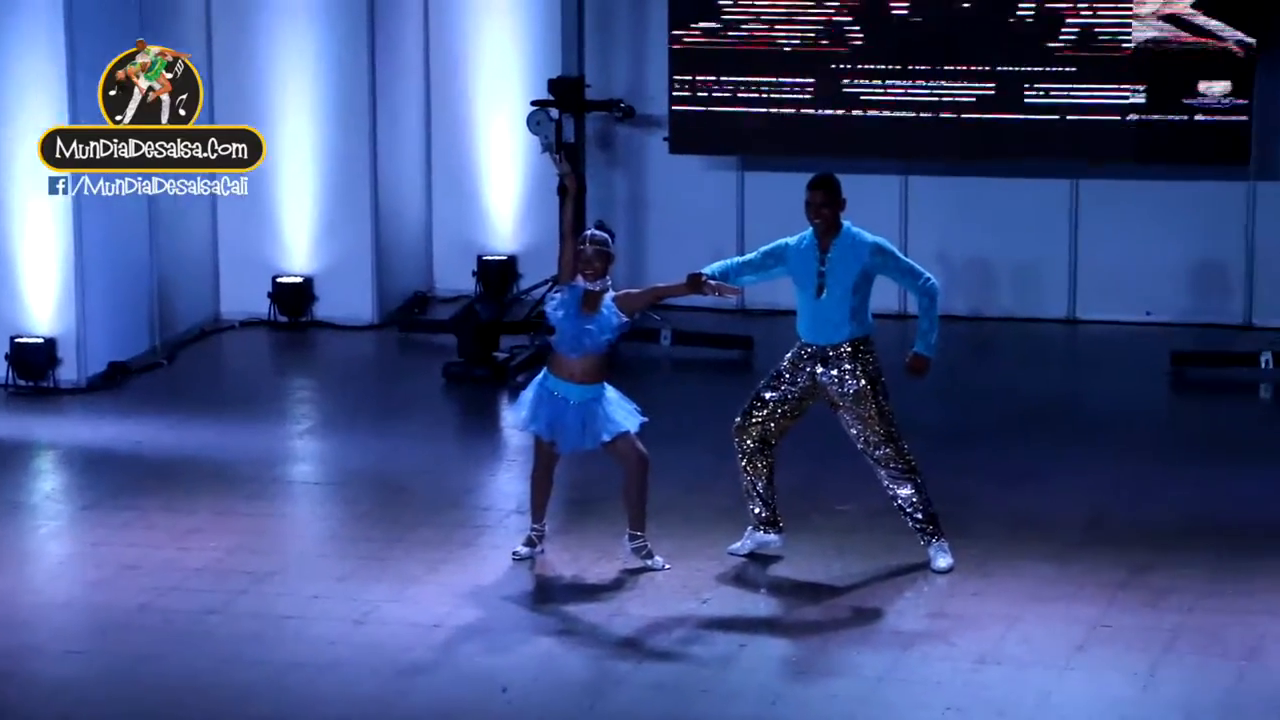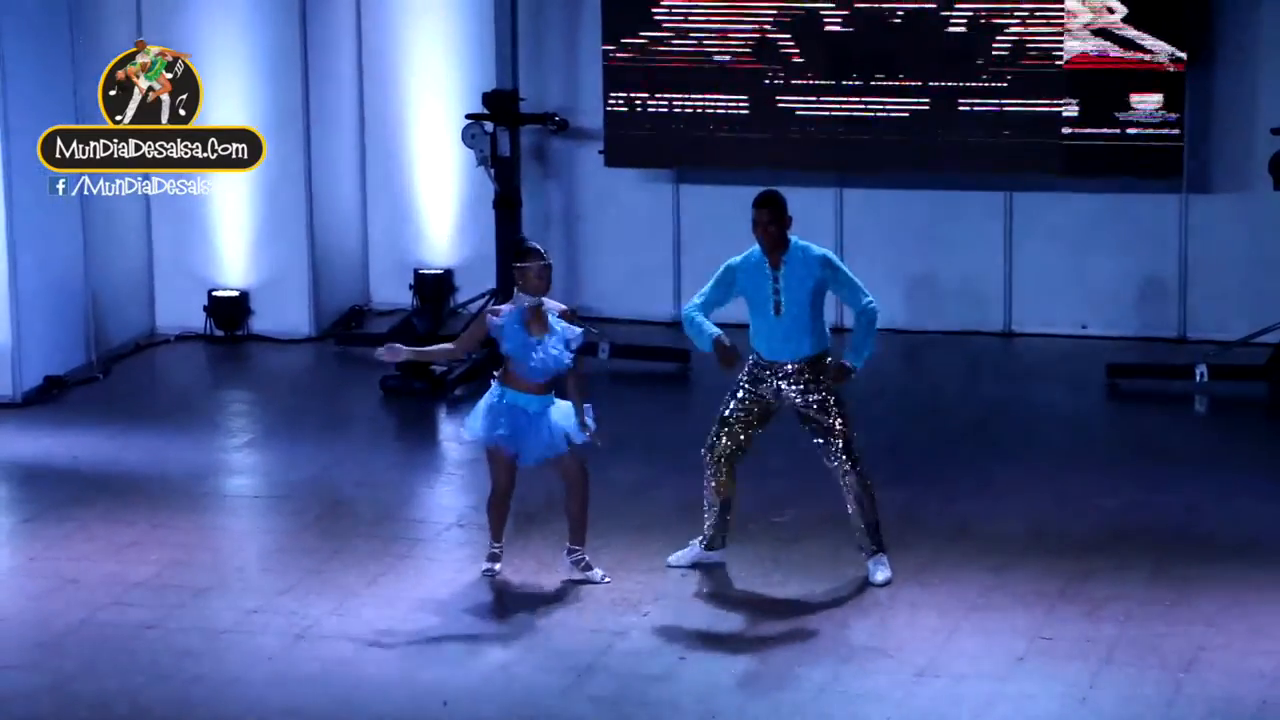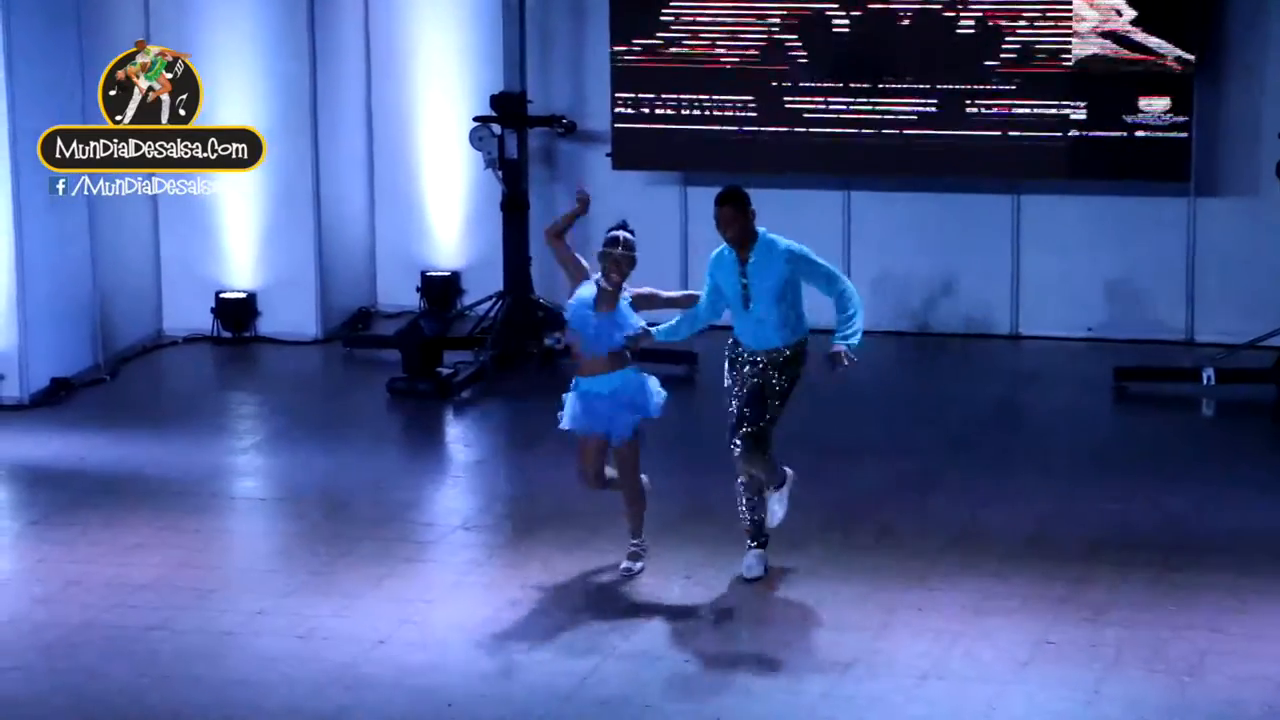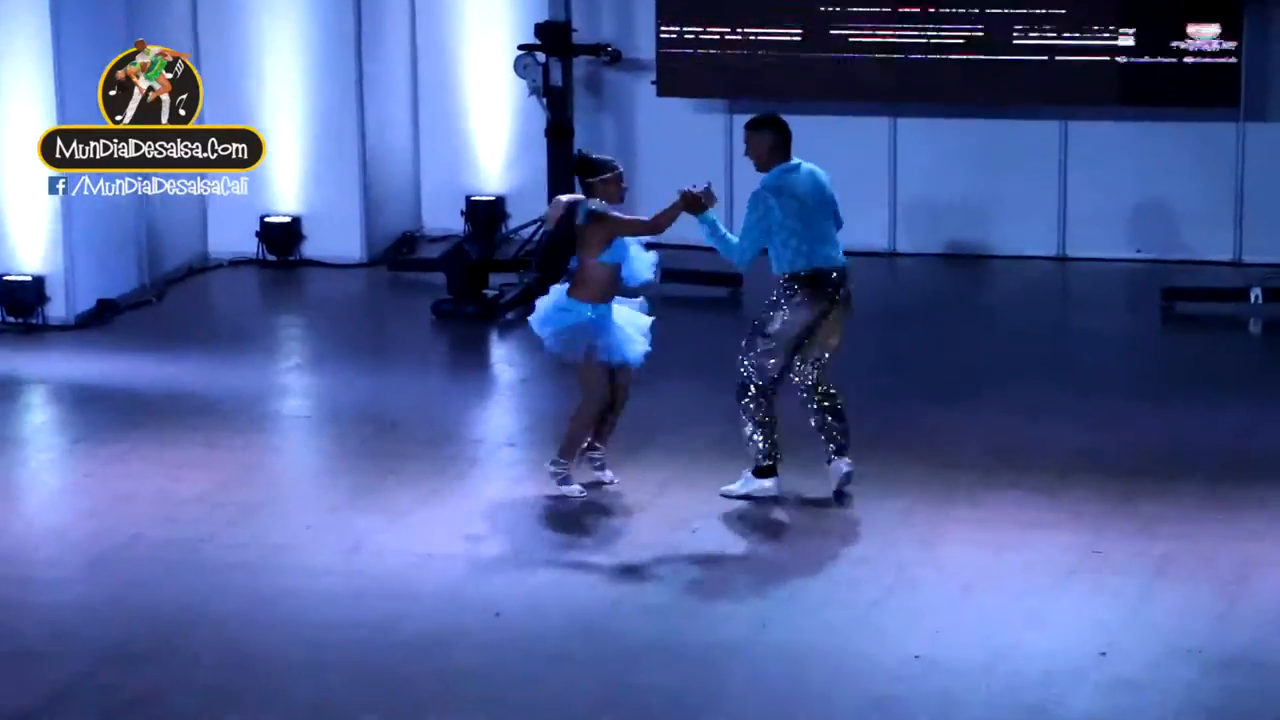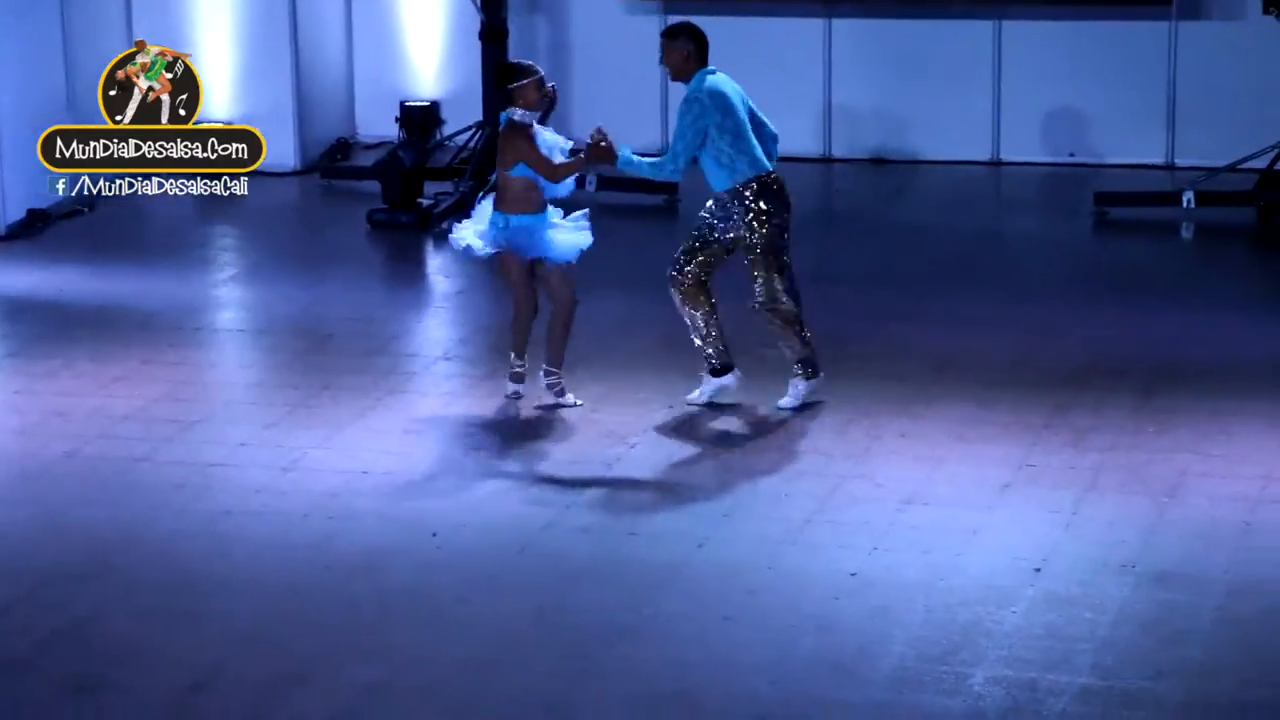
dt=0.7s
person 1, frame 1
left shoulder: (869, 250)
right shoulder: (792, 250)
left elbow: (925, 286)
right elbow: (743, 266)
left wrist: (924, 348)
right wrist: (707, 275)
left hip: (851, 361)
right hip: (805, 358)
left knee: (885, 451)
right knee: (750, 430)
left ankle: (934, 540)
right ankle: (765, 528)
person 1, frame 2
left shoulder: (817, 262)
right shoulder: (739, 267)
left elbow: (866, 307)
right elbow: (693, 310)
left wrist: (852, 359)
right wrist: (714, 339)
left hip: (810, 374)
right hip: (760, 371)
left knee: (844, 463)
right knee: (719, 452)
left ankle: (873, 552)
right ankle: (711, 541)
person 1, frame 3
left shoulder: (787, 255)
right shoulder: (719, 261)
left elbow: (842, 288)
right elbow: (707, 314)
left wrist: (844, 340)
right wrist: (654, 334)
left hip: (783, 357)
right hip: (743, 357)
left knee: (748, 442)
right knee: (745, 451)
left ankle: (777, 480)
right ankle: (756, 544)
person 1, frame 4
left shoulder: (769, 193)
right shoulder: (816, 176)
left elbow: (740, 255)
left wrist: (704, 217)
left hip: (799, 292)
right hip: (835, 286)
left knee: (756, 377)
right knee: (812, 377)
left ankle: (763, 475)
right ankle: (839, 458)
person 1, frame 5
left shoulder: (698, 99)
right shoulder: (723, 86)
left elbow: (673, 168)
right elbow: (768, 136)
left wrist: (618, 159)
left hip: (754, 201)
right hip: (733, 201)
left knee: (773, 294)
right knee: (685, 276)
left ankle: (805, 374)
right ankle: (720, 372)
person 2, frame 1
left shoulder: (619, 303)
right shoulder: (567, 289)
left elbow: (659, 292)
right elbow: (566, 237)
left wrist: (697, 286)
right wrist: (570, 191)
left hip: (593, 397)
right hip: (553, 391)
left knee: (636, 459)
right knee: (544, 463)
left ankle: (637, 539)
right ankle: (536, 533)
person 2, frame 2
left shoulder: (561, 315)
right shoulder: (501, 316)
left elbow: (570, 368)
right elbow: (458, 350)
left wrist: (580, 411)
right wrist: (411, 354)
left hip: (544, 408)
right hip: (507, 406)
left knee: (577, 476)
right knee: (502, 486)
left ankle: (577, 554)
right ankle: (495, 550)
person 2, frame 3
left shoulder: (636, 300)
right shoulder: (582, 284)
left elbow: (686, 300)
right elbow: (553, 236)
right wrist: (581, 211)
left hip: (620, 390)
right hip: (588, 396)
left knee: (627, 472)
right knee: (591, 477)
left ankle: (637, 546)
right ankle: (632, 485)
person 2, frame 4
left shoulder: (578, 214)
right shoulder: (608, 222)
right elbow: (652, 226)
right wrist: (683, 203)
left hip: (589, 311)
right hip: (585, 315)
left knee: (620, 387)
right knee: (597, 396)
left ankle: (594, 451)
right ankle: (560, 465)
person 2, frame 5
left shoulder: (528, 127)
right shoulder: (517, 135)
right elbow: (552, 172)
left wrist: (548, 105)
right wrist: (590, 157)
left hip: (540, 224)
right hip: (513, 229)
left knee: (566, 298)
right knee: (526, 307)
left ankle: (553, 373)
right ankle: (518, 365)
